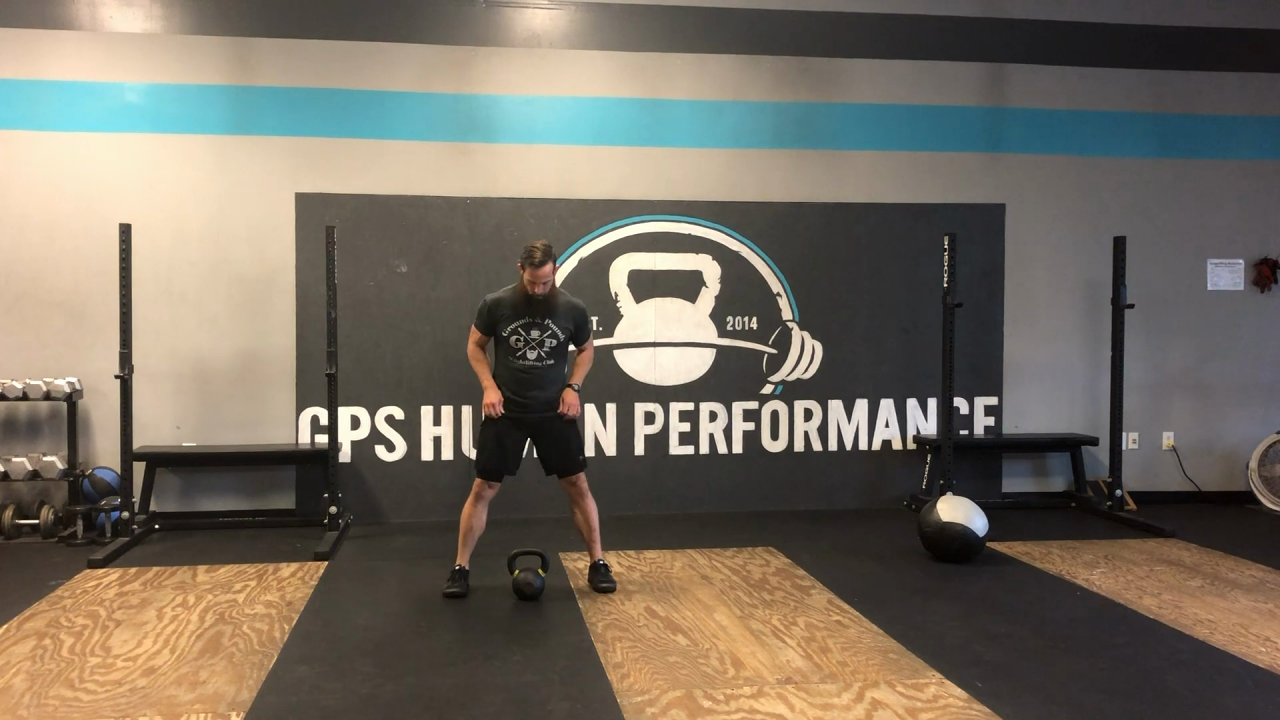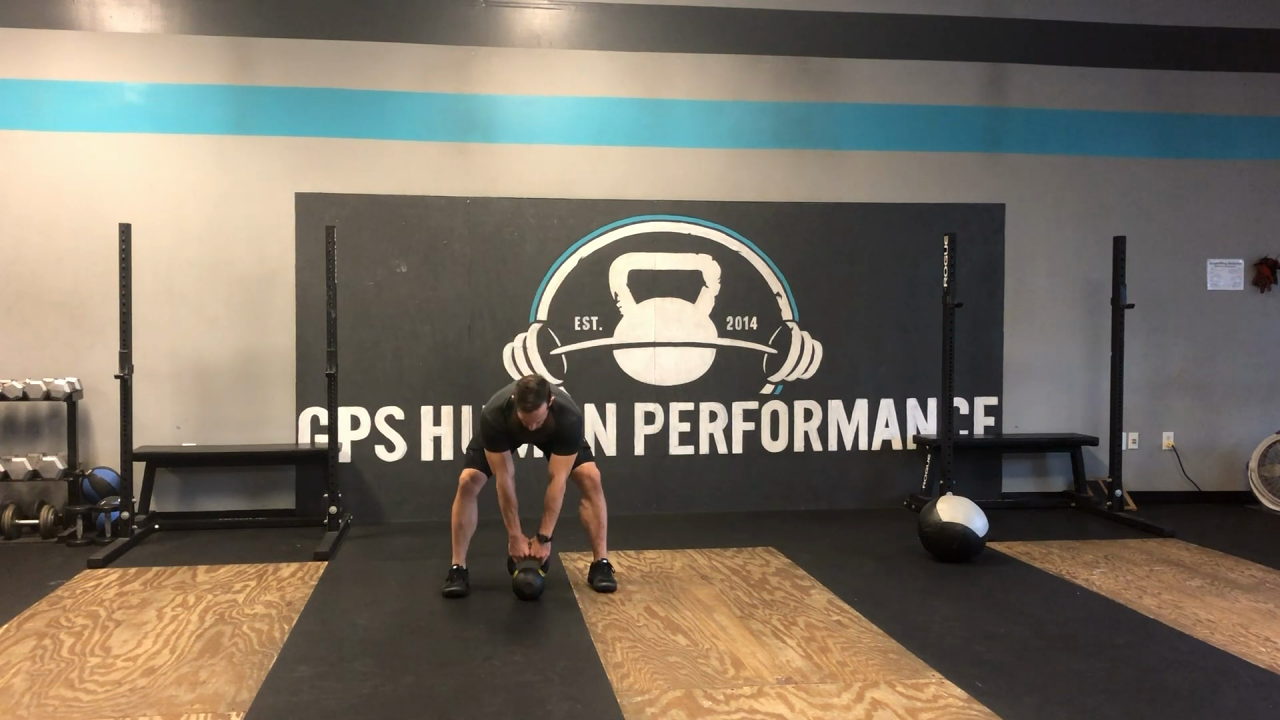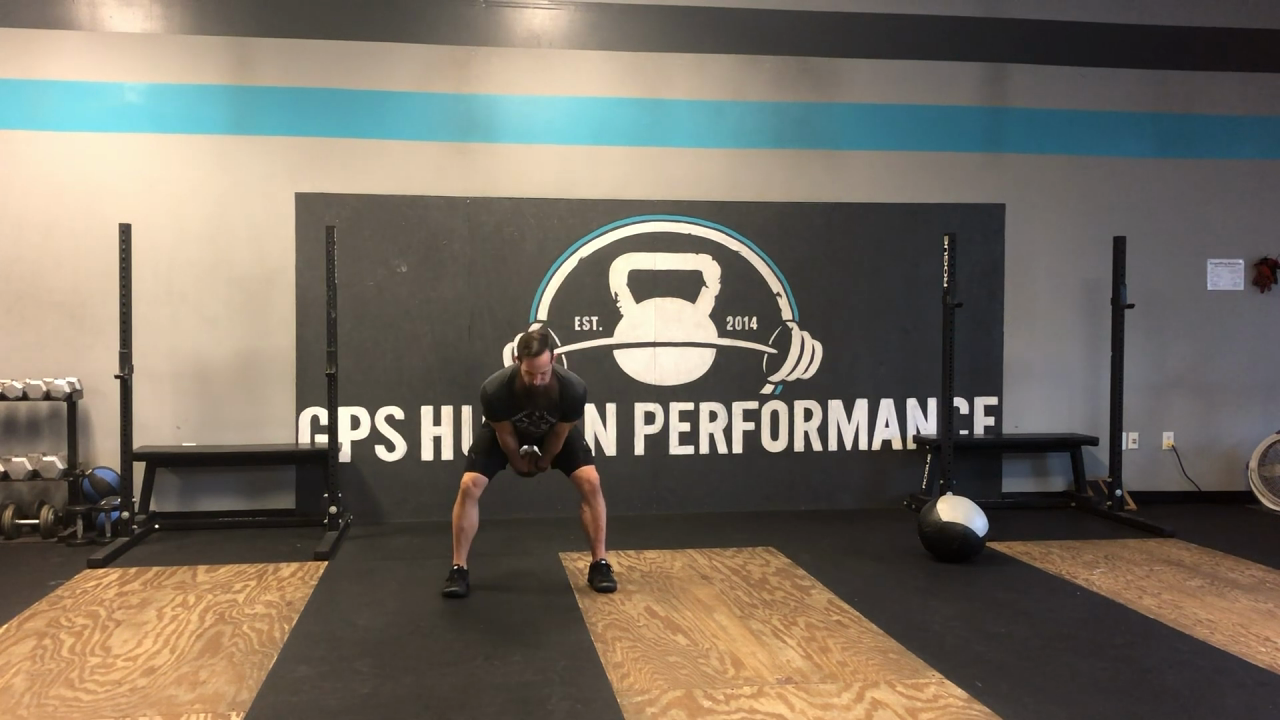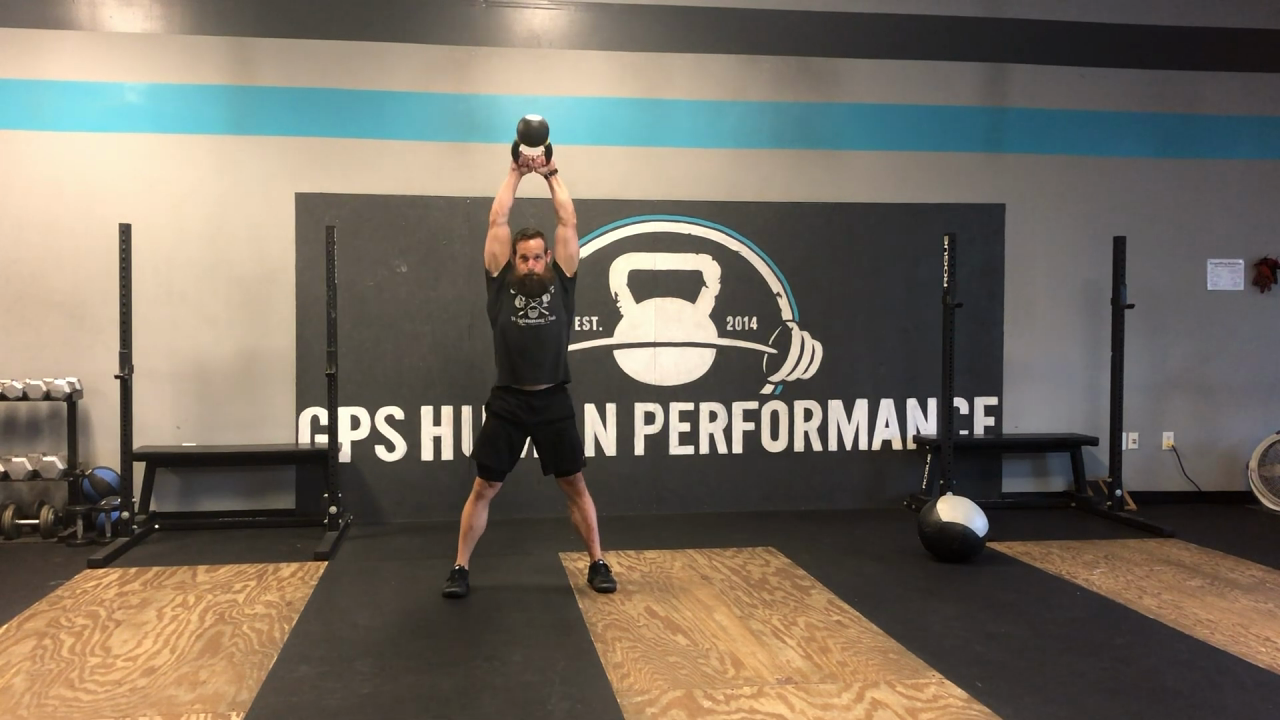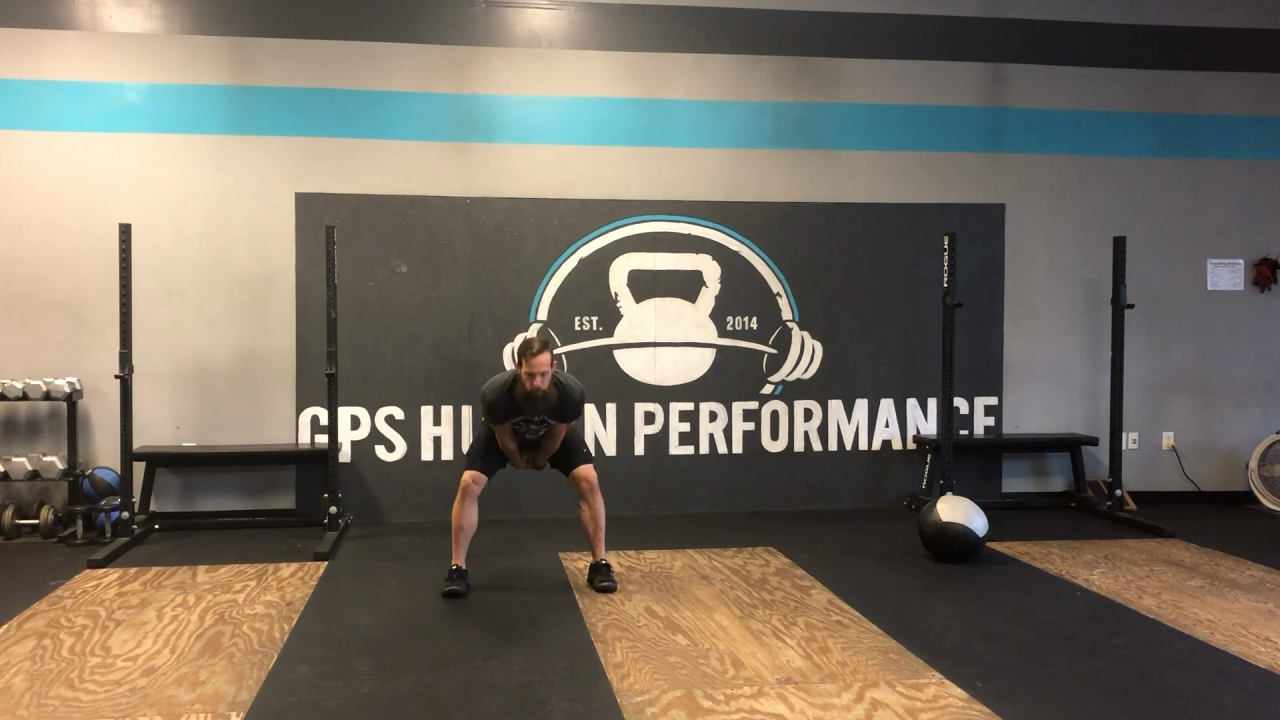
dt=1s
person 1, frame 1
left shoulder: (572, 308)
right shoulder: (496, 304)
left elbow: (587, 349)
right elbow: (475, 344)
left wrist: (574, 386)
right wrist: (488, 385)
left hip: (555, 411)
right hip: (506, 411)
left knee: (578, 486)
right knee: (483, 489)
left ankle: (598, 564)
right ankle: (460, 569)
person 1, frame 2
left shoulder: (569, 417)
right shoulder: (494, 415)
left elbow: (557, 480)
right elbow: (504, 478)
left wrist: (544, 537)
right wrist: (515, 536)
left hip: (554, 433)
right hip: (506, 431)
left knee: (590, 478)
right knee: (468, 481)
left ankle: (601, 563)
right ankle: (458, 568)
person 1, frame 3
left shoulder: (573, 389)
right shoulder: (495, 390)
left elbow: (560, 434)
right elbow: (506, 436)
left wrist: (543, 461)
right wrist: (519, 462)
left hip: (553, 431)
right hip: (506, 430)
left knee: (590, 482)
right knee: (470, 486)
left ankle: (600, 565)
right ankle: (458, 570)
person 1, frame 4
left shoulder: (561, 283)
right shoulder: (501, 283)
left elbow: (568, 223)
right elbow: (497, 222)
left wrist: (551, 174)
right wrist: (515, 172)
left hip: (553, 402)
right hip: (507, 403)
left knee: (574, 485)
right knee: (484, 489)
left ankle: (597, 564)
right ankle: (460, 568)
person 1, frame 5
left shoulder: (570, 393)
right shoulder: (496, 393)
left elbow: (558, 434)
right elbow: (505, 437)
left wrist: (541, 458)
right wrist: (518, 460)
left hip: (551, 436)
right hip: (505, 434)
left knee: (588, 480)
right knee: (470, 485)
left ankle: (600, 565)
right ankle: (457, 570)
